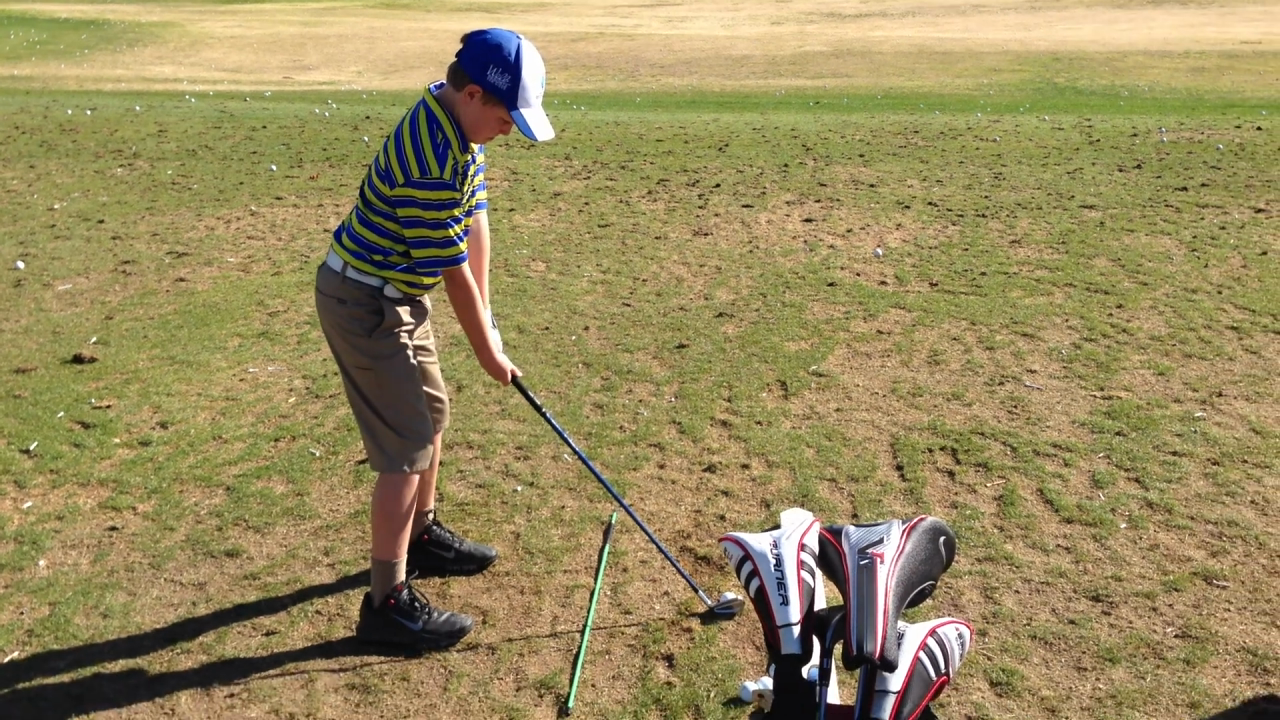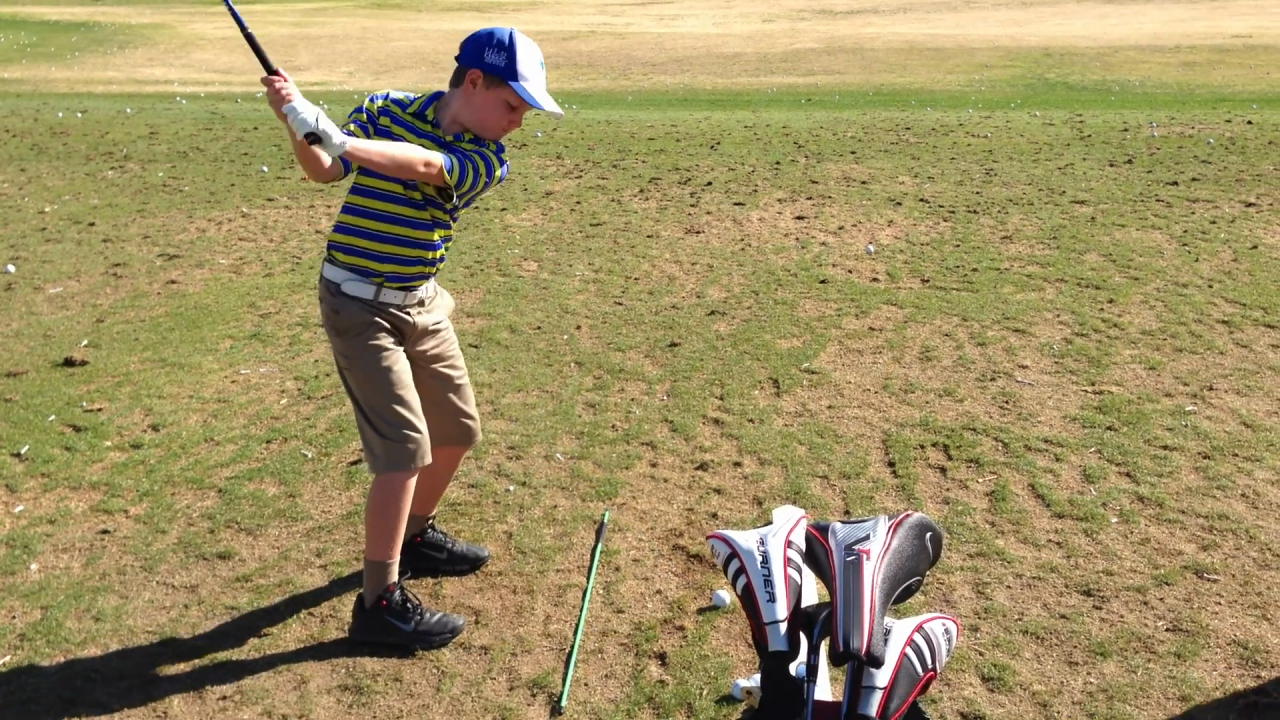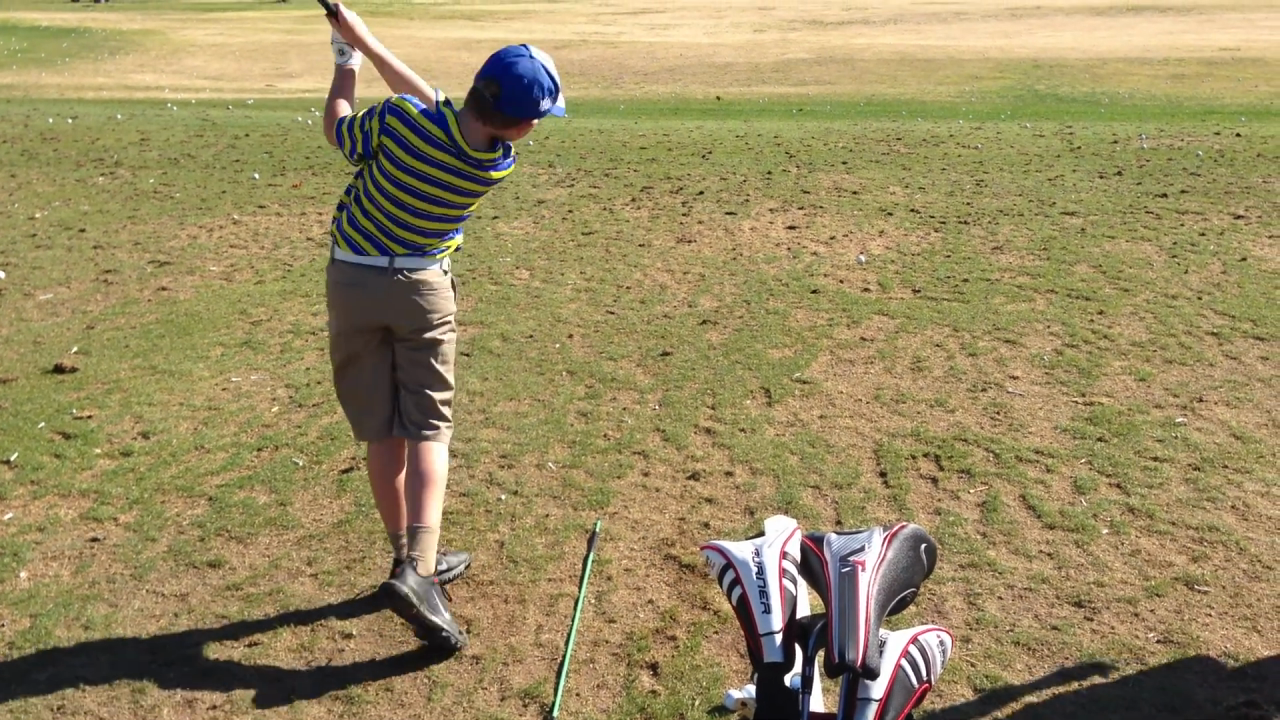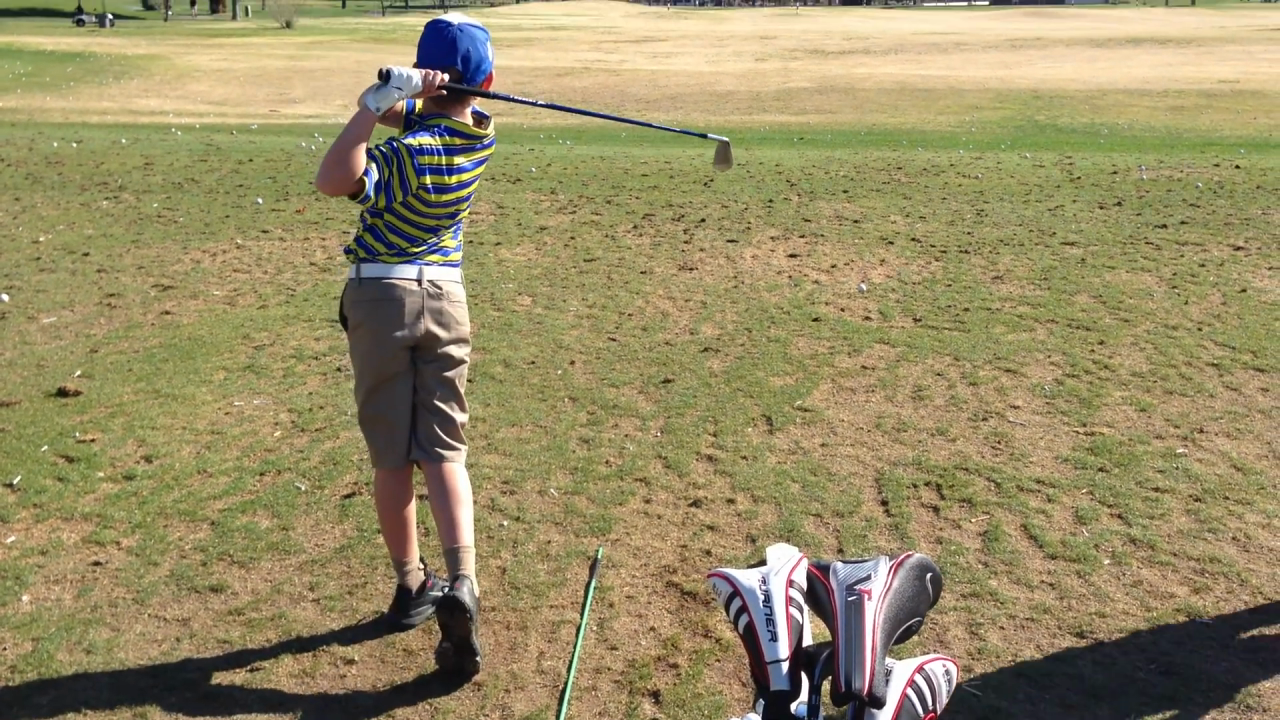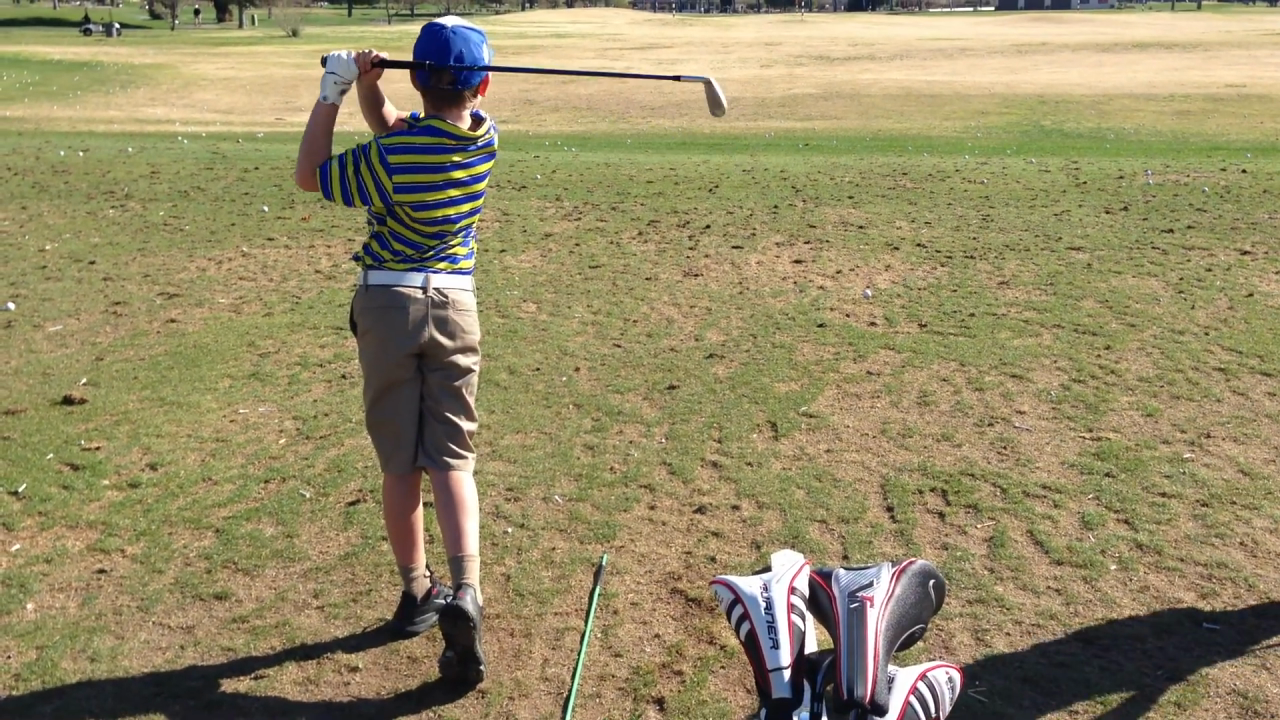
dt=1s
person 1, frame 1
left shoulder: (455, 123)
right shoulder: (432, 159)
left elbow: (475, 221)
right elbow: (454, 269)
left wrist: (487, 316)
right wrist: (487, 351)
left hip: (396, 294)
right hip: (365, 303)
left knee: (430, 414)
right knee: (406, 447)
left ankle: (421, 535)
right ankle: (388, 602)
person 1, frame 2
left shoulder: (487, 161)
right shoulder: (387, 109)
left elbow: (422, 164)
right elbow: (321, 166)
left wrist: (338, 136)
right wrist: (301, 118)
left hip: (423, 305)
right hip: (360, 306)
left knee: (457, 430)
right knee: (405, 448)
left ankle: (414, 537)
right ankle: (379, 602)
person 1, frame 3
left shoulder: (399, 120)
right shoulder: (494, 165)
left elbow: (337, 129)
left wrist: (346, 55)
left hip: (351, 283)
right hip: (420, 290)
left knee: (382, 429)
right knee: (426, 428)
left ankle: (409, 556)
right ankle: (417, 569)
person 1, frame 4
left shoulder: (412, 153)
right shoulder: (478, 130)
left elbow: (331, 181)
right elbow: (397, 114)
left wrist: (381, 98)
right wrist: (388, 99)
left hip: (379, 298)
right hip: (444, 297)
left knee: (392, 456)
right knee: (444, 450)
left ankle: (412, 585)
right ankle: (460, 584)
person 1, frame 5
left shoulder: (393, 158)
right shoulder: (485, 136)
left elbow: (309, 176)
left wrist: (332, 91)
right wrist: (366, 89)
left hip: (387, 305)
right hip: (454, 305)
left knee: (399, 462)
right knee: (451, 458)
left ankle: (417, 592)
right ankle: (465, 592)
